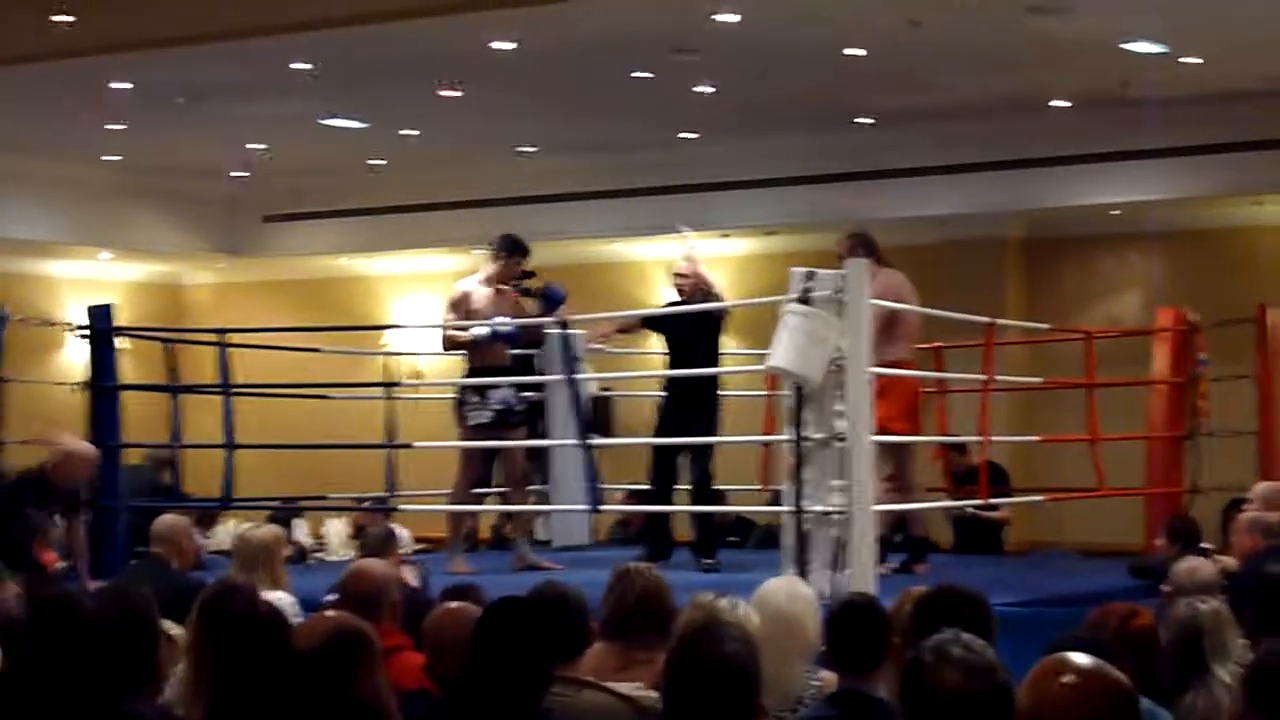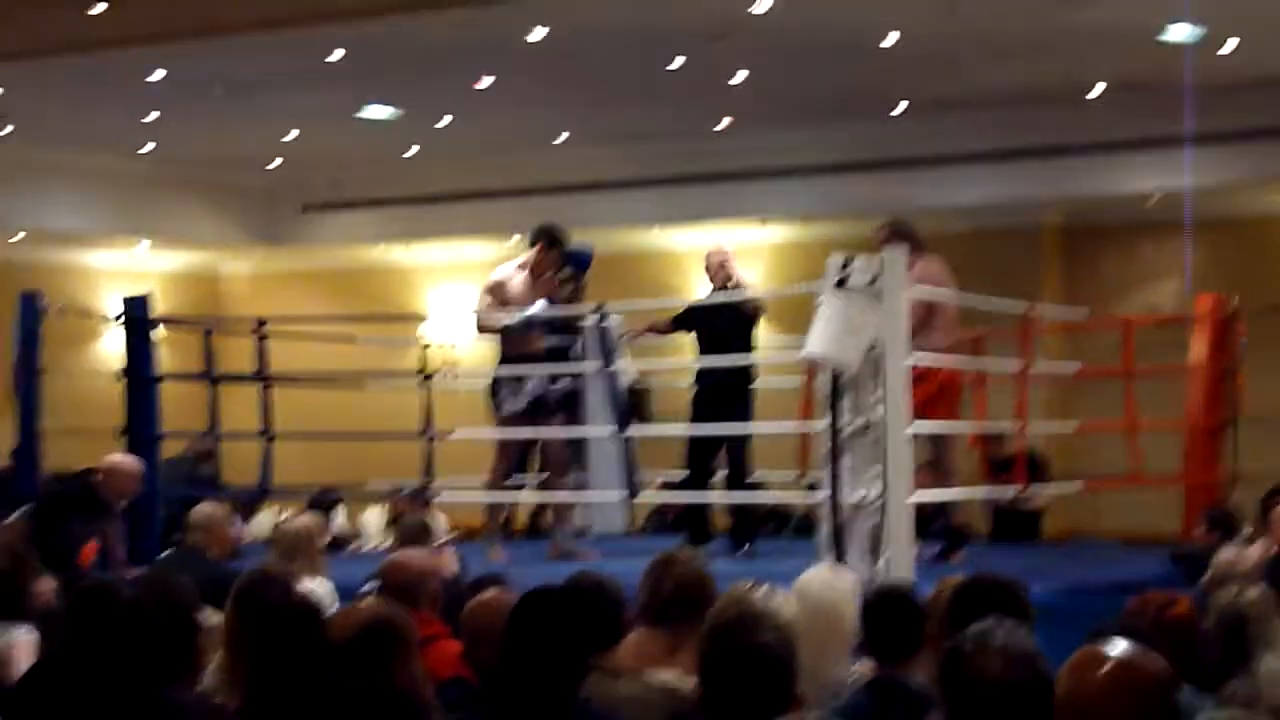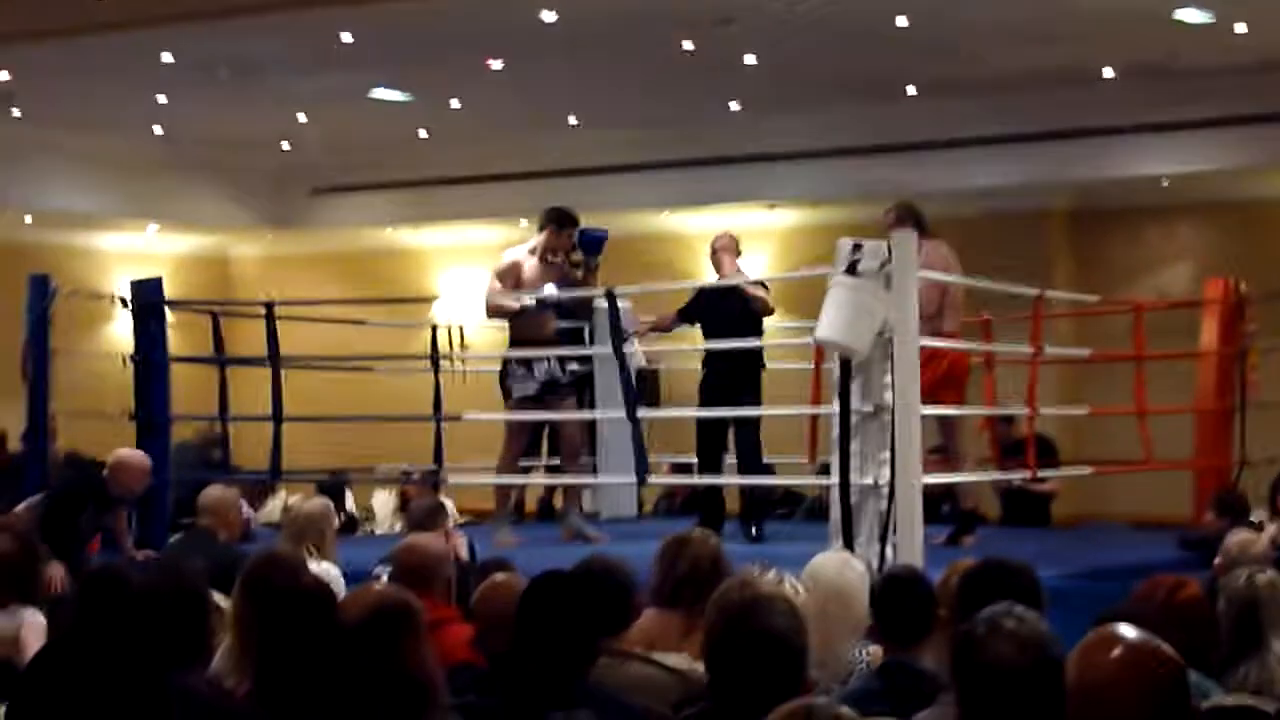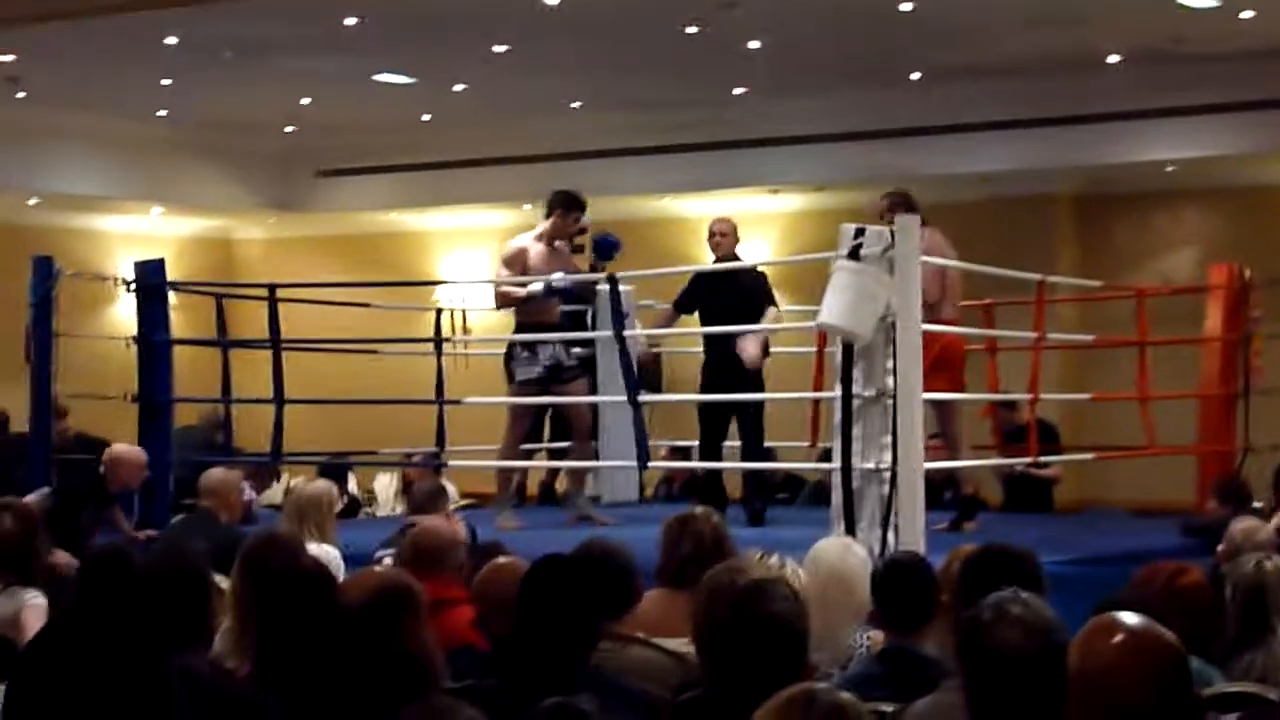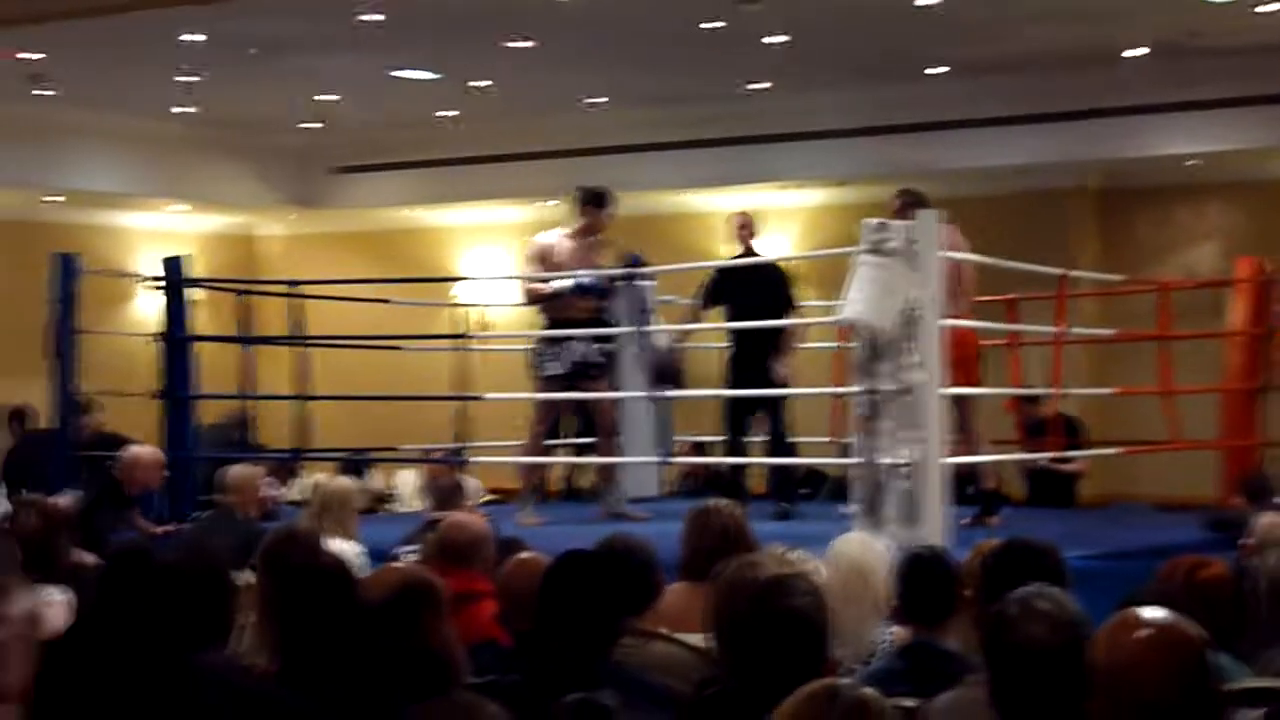
dt=0.1s
person 1, frame 1
left shoulder: (511, 296)
right shoulder: (465, 291)
left elbow: (527, 335)
right elbow: (447, 339)
left wrist: (546, 311)
right wrist: (484, 332)
left hip: (507, 383)
right hip: (480, 386)
left knee: (518, 473)
right knee: (470, 474)
left ankle: (523, 551)
right ankle: (455, 553)
person 1, frame 2
left shoulder: (548, 282)
right shoulder: (502, 278)
right elbow: (483, 321)
right wrist: (522, 318)
left hip: (545, 372)
right hip: (514, 374)
left knee: (560, 458)
right knee: (506, 462)
left ankle: (562, 538)
right ankle: (493, 542)
person 1, frame 3
left shoulder: (558, 265)
right shoulder: (513, 261)
right elbow: (492, 306)
right wrist: (533, 301)
left hip: (554, 357)
right hip: (524, 359)
left knee: (574, 440)
right knee: (515, 446)
left ankle: (573, 520)
right ankle: (502, 526)
person 1, frame 4
left shoulder: (564, 252)
right shoulder: (520, 248)
left elbow: (584, 293)
right elbow: (502, 297)
right wrist: (541, 288)
left hip: (560, 342)
right hip: (530, 343)
left knee: (583, 423)
right knee: (518, 430)
left ankle: (579, 502)
right ankle: (503, 509)
person 1, frame 5
left shoulder: (595, 249)
right shoulder: (547, 244)
right elbow: (530, 291)
right wrist: (567, 285)
left hip: (588, 339)
right hip: (558, 339)
left knee: (607, 421)
right knee: (543, 425)
left ankle: (612, 499)
right ankle: (526, 505)
person 2, frame 1
left shoulder: (883, 282)
right shoulder: (897, 281)
left elbow: (867, 333)
left hip: (889, 380)
right hip: (903, 379)
right knee: (903, 473)
left ankle: (874, 552)
right ankle: (917, 554)
person 2, frame 2
left shoulder: (922, 271)
right shoulder: (936, 270)
left elbow: (908, 322)
left hip: (928, 368)
right hip: (942, 368)
right knee: (941, 457)
person 2, frame 3
left shoulder: (929, 253)
right shoulder: (940, 252)
left elbow: (927, 309)
left hip: (935, 351)
right hip: (949, 352)
right knee: (951, 444)
right ankle: (966, 525)
person 2, frame 4
left shoulder: (925, 241)
right shoulder: (938, 240)
left elbow: (929, 297)
left hip: (932, 335)
right hip: (949, 337)
right knee: (949, 429)
person 2, frame 5
left shoulder: (940, 238)
right shoulder: (949, 235)
left elbow: (942, 297)
left hip: (948, 335)
right hip: (963, 336)
right knee: (967, 424)
right ankle: (989, 505)
person 3, frame 1
left shoulder: (709, 308)
right shoulder: (670, 312)
left elbow: (717, 300)
right elbow: (639, 322)
left wrist: (698, 271)
right wrist: (610, 329)
left hip: (702, 403)
right hip: (674, 401)
left knee: (701, 476)
right knee: (661, 474)
left ankle: (706, 550)
right ankle: (657, 545)
person 3, frame 2
left shoulder: (740, 301)
right shoulder: (702, 307)
left elbow: (756, 306)
right elbow: (670, 325)
left wrist: (732, 276)
right wrist: (642, 329)
left hip: (736, 396)
right hip: (707, 394)
left knee: (737, 466)
right knee: (698, 466)
left ankle: (743, 538)
right ankle: (697, 534)
person 3, frame 3
left shoulder: (750, 289)
right shoulder: (706, 294)
left elbow: (768, 307)
right elbow: (676, 319)
left wrist: (738, 280)
right wrist: (649, 327)
left hip: (744, 382)
right hip: (714, 380)
left knee: (748, 451)
right knee: (708, 452)
left ankle: (752, 521)
right ankle: (710, 518)
person 3, frame 4
left shoulder: (752, 277)
right shoulder: (702, 279)
left elbow: (773, 313)
right elbow: (676, 311)
left wrist: (756, 339)
right wrist: (651, 340)
left hip: (745, 368)
right hip: (715, 366)
left knee: (751, 435)
right knee: (710, 437)
left ankle: (755, 505)
person 3, frame 5
left shoulder: (773, 272)
right shoulder: (724, 274)
left elbow: (790, 316)
right elbow: (701, 306)
left wrist: (784, 358)
right wrist: (680, 339)
left hip: (769, 361)
right hip: (741, 360)
left knee: (775, 428)
right knee: (735, 430)
left ankle: (783, 497)
right ankle: (736, 496)
